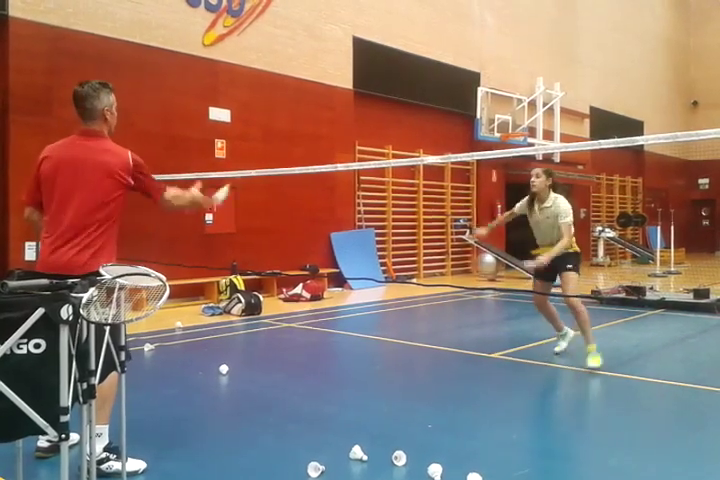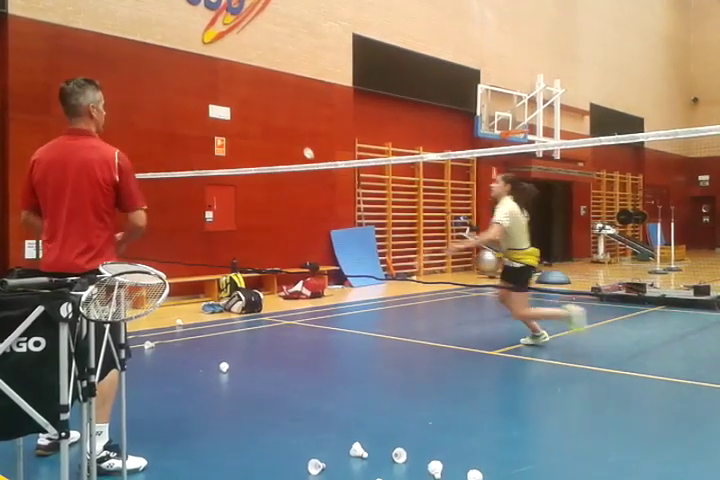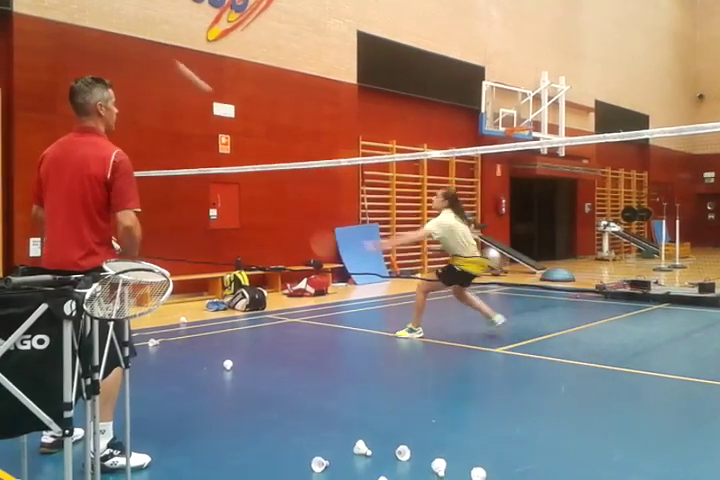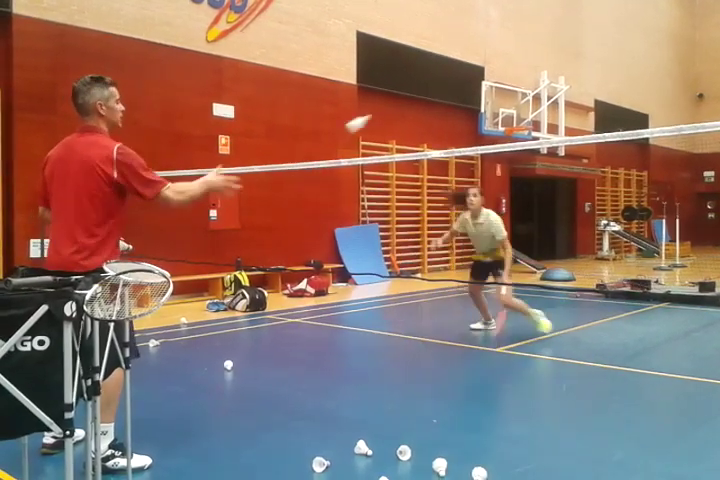
dt=0.4s
person 1, frame 1
left shoulder: (49, 154)
right shoulder: (124, 160)
left elbow: (31, 213)
right elbow: (168, 198)
right wrist: (195, 197)
left hip: (51, 272)
right hip: (92, 274)
right knee: (107, 362)
left ankle: (49, 434)
person 1, frame 2
left shoulder: (41, 157)
right shoulder: (112, 158)
left elbow: (28, 217)
right elbow: (139, 221)
right wrist: (120, 242)
left hip: (54, 271)
right hip: (94, 273)
right knee: (107, 360)
left ankle: (50, 433)
right ankle: (100, 449)
person 1, frame 3
left shoulder: (51, 153)
right shoulder: (113, 157)
left elbow: (38, 212)
right elbow: (127, 224)
right wrist: (134, 260)
left hip: (54, 269)
right hip: (94, 271)
right knee: (111, 358)
left ankle: (54, 429)
right ankle: (105, 446)
person 1, frame 4
left shoulder: (56, 154)
right shoulder: (115, 154)
left elbow: (45, 213)
right elbow: (169, 194)
right wrist: (209, 182)
left hip: (59, 269)
right hip: (94, 272)
right knee: (113, 358)
left ankle: (54, 431)
right ankle: (105, 447)
person 2, frame 1
left shoulder: (561, 204)
right shoulder: (528, 202)
left elbow: (567, 238)
right elbow: (510, 214)
left wrist: (548, 256)
right wrist: (488, 228)
left hip: (566, 253)
right hip: (544, 255)
left knee: (572, 300)
right knee: (539, 301)
left ankle: (591, 349)
right ankle: (563, 333)
person 2, frame 2
left shoulder: (505, 208)
right shoulder: (513, 205)
left elbow: (492, 235)
left wrist: (461, 246)
left hip: (520, 261)
right hip: (515, 258)
left knee: (520, 313)
right knee: (503, 297)
left ankle: (570, 313)
right ankle: (537, 333)
person 2, frame 3
left shoulder: (441, 221)
right shoulder: (454, 217)
left elbow: (416, 236)
left wrist: (390, 243)
right wrist: (440, 246)
left hip: (463, 265)
right hip: (473, 262)
left knee: (422, 288)
right knee: (459, 293)
left ankle: (414, 328)
right ankle: (494, 316)
person 2, frame 4
left shoulder: (493, 219)
right shoulder: (464, 218)
left elbow: (506, 248)
right elbow: (452, 232)
left wrist: (506, 274)
right wrist: (440, 241)
left hip: (498, 258)
right hip: (481, 257)
left knee: (505, 300)
right knee: (474, 292)
left ankle: (536, 316)
right ankle: (488, 321)
